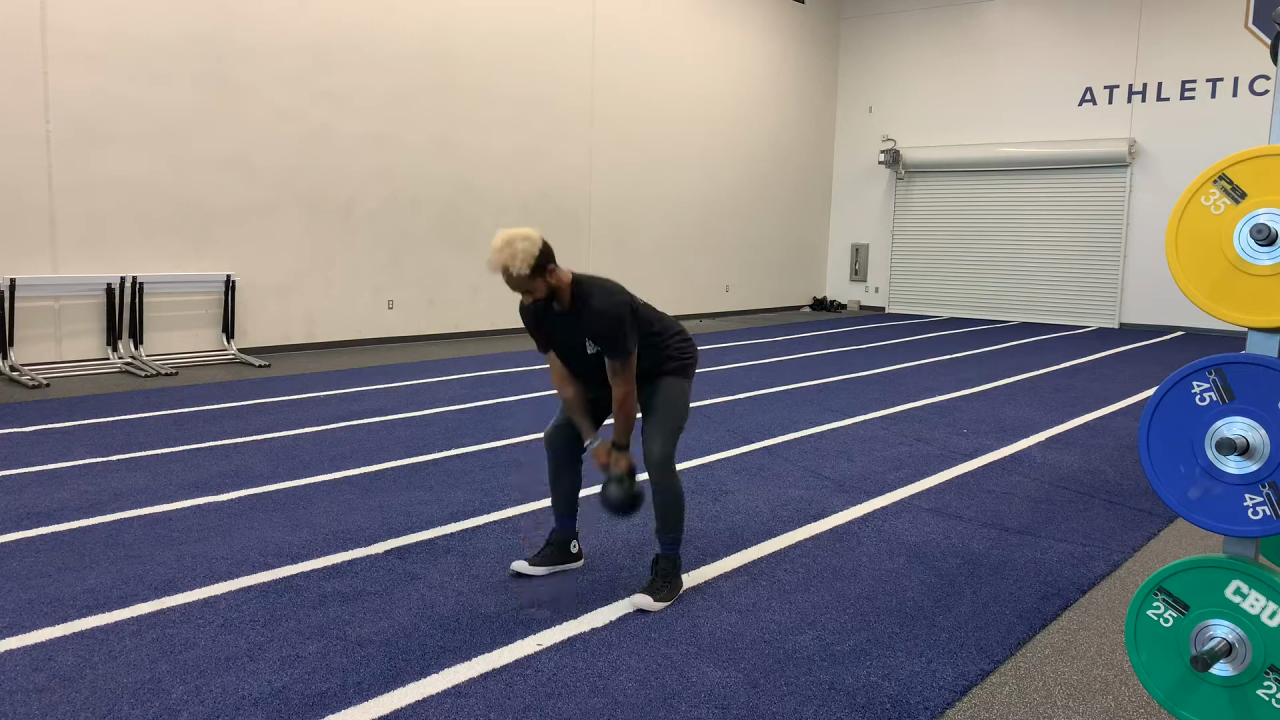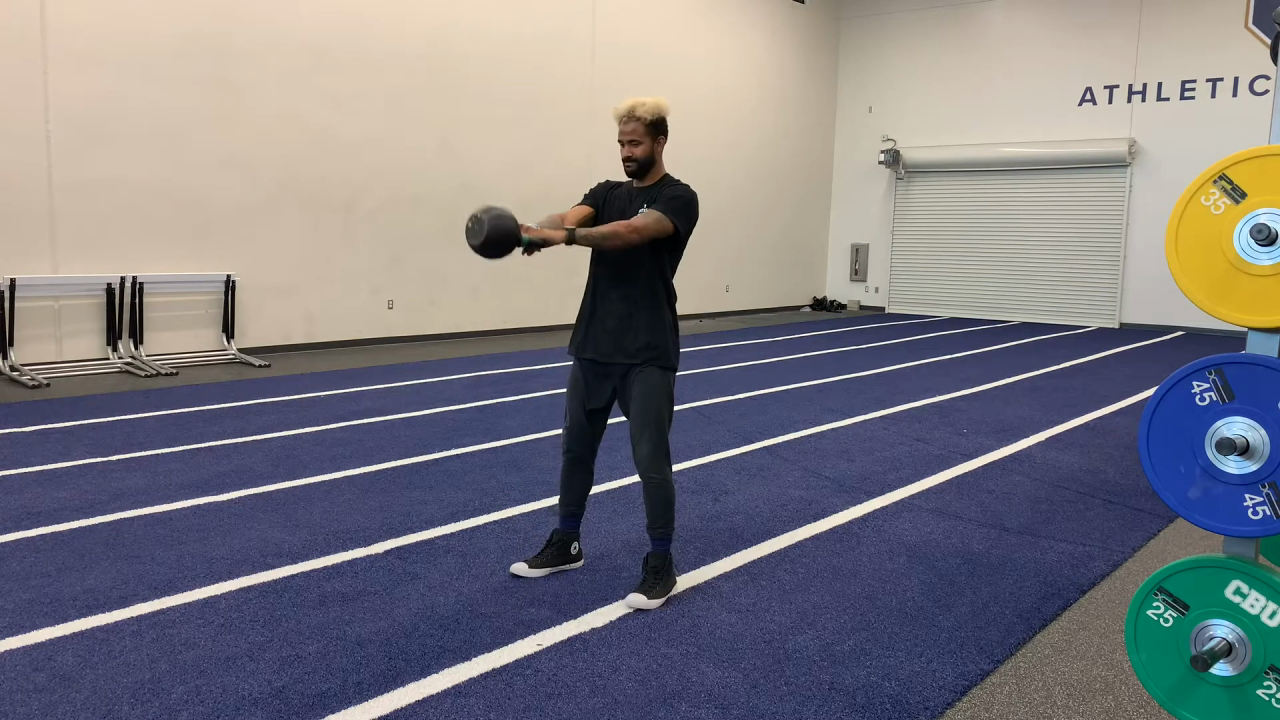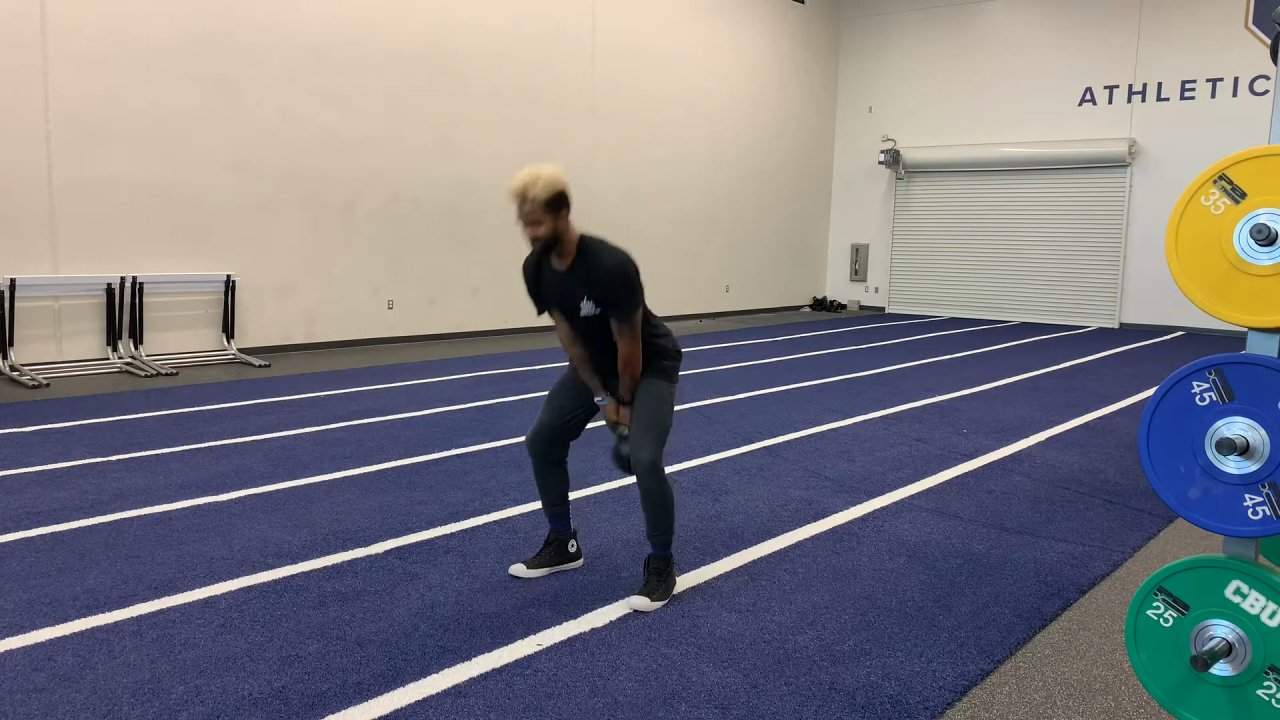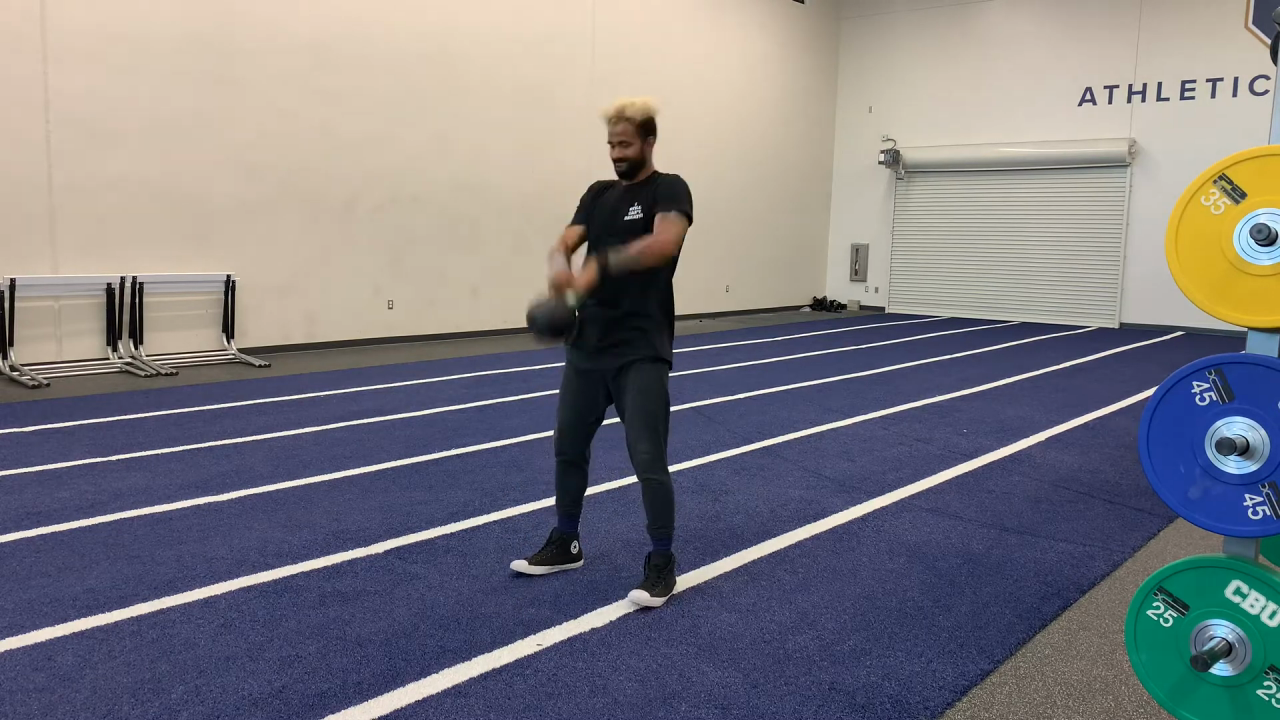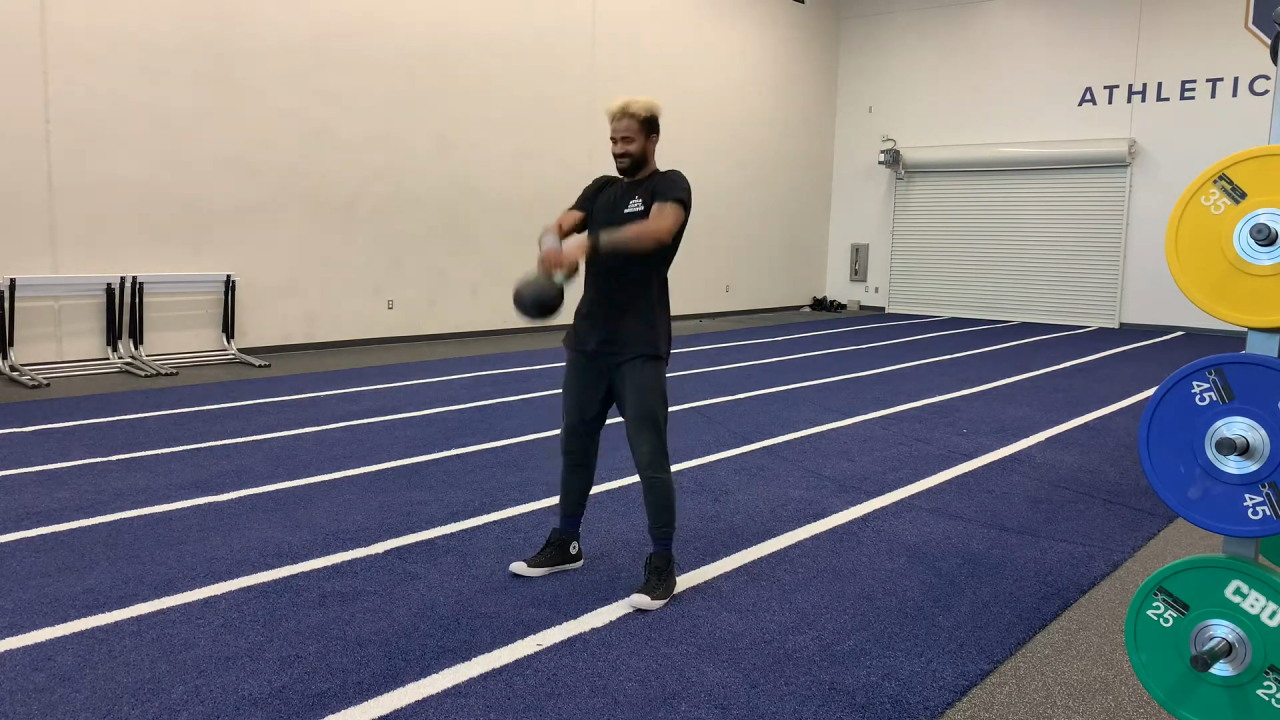
dt=1s
person 1, frame 1
left shoulder: (606, 306)
right shoulder: (534, 310)
left elbow: (624, 389)
right elbow: (563, 378)
left wrist: (621, 447)
right wrist: (593, 440)
left hip: (666, 365)
left knee: (656, 456)
right knee: (559, 440)
left ankle: (669, 567)
right ankle: (564, 543)
person 1, frame 2
left shoulder: (678, 198)
right shoulder: (607, 192)
left elbow: (632, 231)
right elbow: (571, 217)
left wrist: (566, 237)
right wrist: (538, 229)
left hip: (647, 354)
right hip: (592, 346)
left knee: (650, 458)
right knee: (575, 448)
left ankle: (660, 565)
right ankle: (565, 544)
person 1, frame 3
left shoulder: (612, 268)
right shoulder: (536, 268)
left elbow: (630, 349)
right elbow: (570, 339)
left wrist: (625, 401)
right wrist: (606, 399)
left hip: (651, 363)
right hip: (593, 367)
left knee: (645, 458)
right knee: (542, 440)
left ankle: (662, 565)
right ankle: (562, 543)
person 1, frame 4
left shoulder: (670, 191)
right shoulder: (598, 195)
left elbow: (664, 246)
right elbow: (568, 240)
left wrist: (600, 263)
right wrist: (559, 260)
left hip: (640, 352)
right hip: (591, 340)
left knee: (647, 458)
right knee: (568, 446)
left ankle: (662, 563)
right ankle: (565, 543)
person 1, frame 5
left shoulder: (669, 185)
right shoulder: (600, 191)
left elbow: (659, 231)
right elbow: (564, 223)
left wrist: (592, 242)
right wrist: (553, 241)
left hip: (640, 350)
right hip: (587, 342)
left knee: (650, 457)
right knee: (575, 446)
left ankle: (662, 565)
right ankle: (566, 544)
